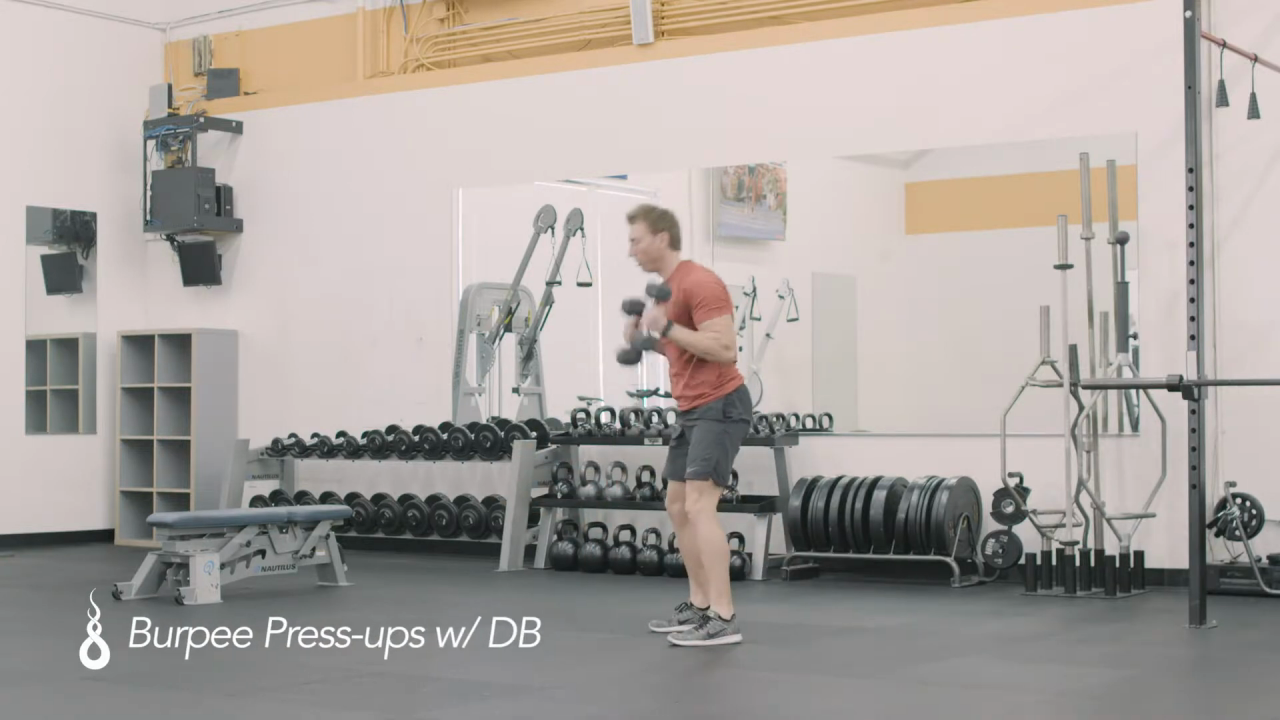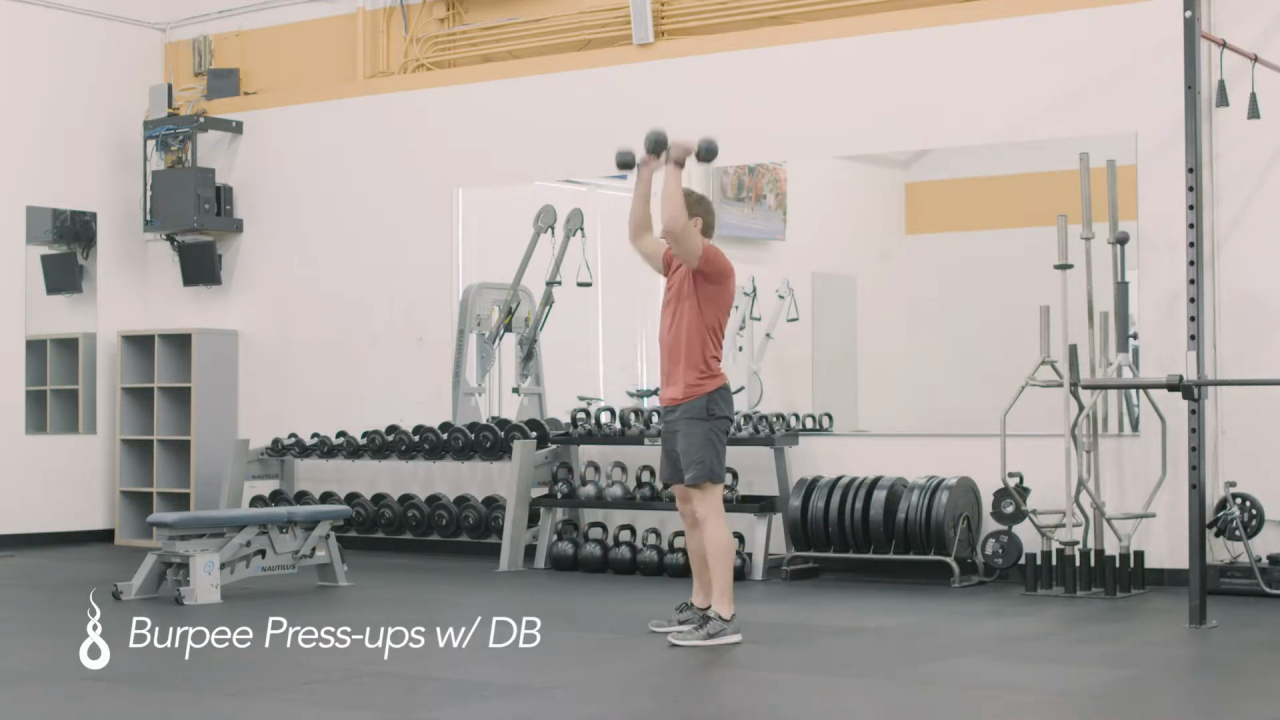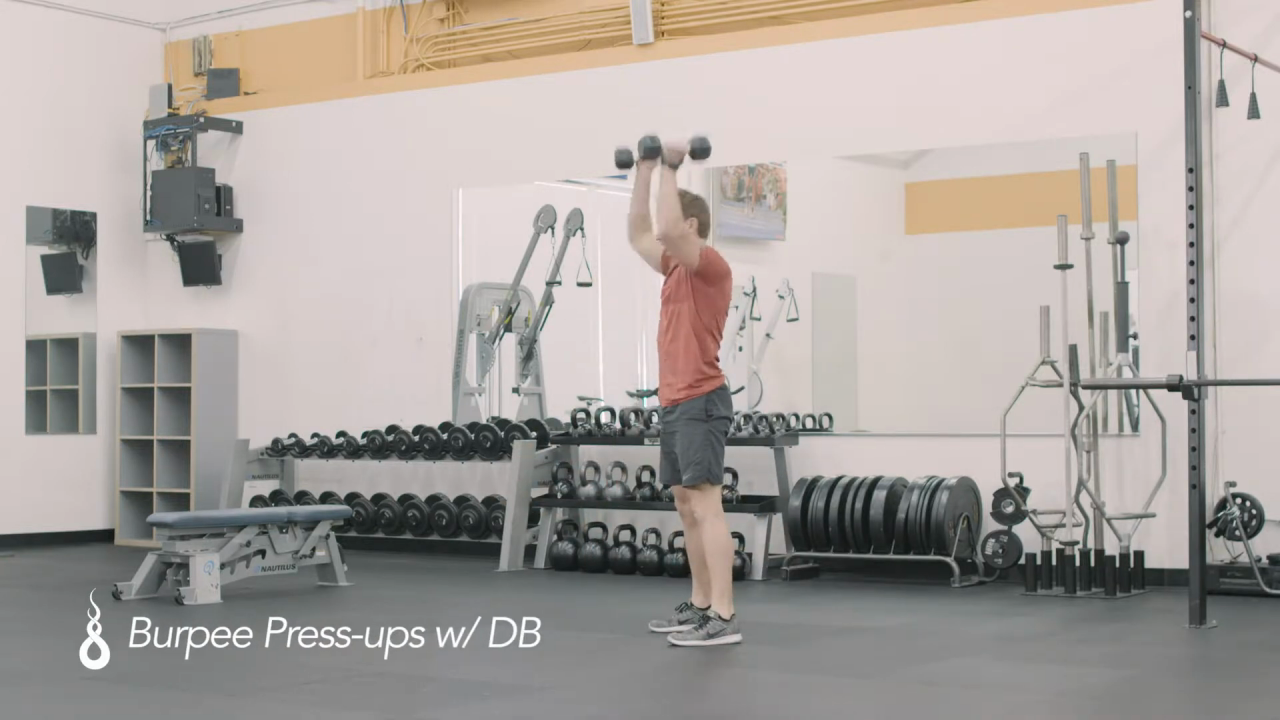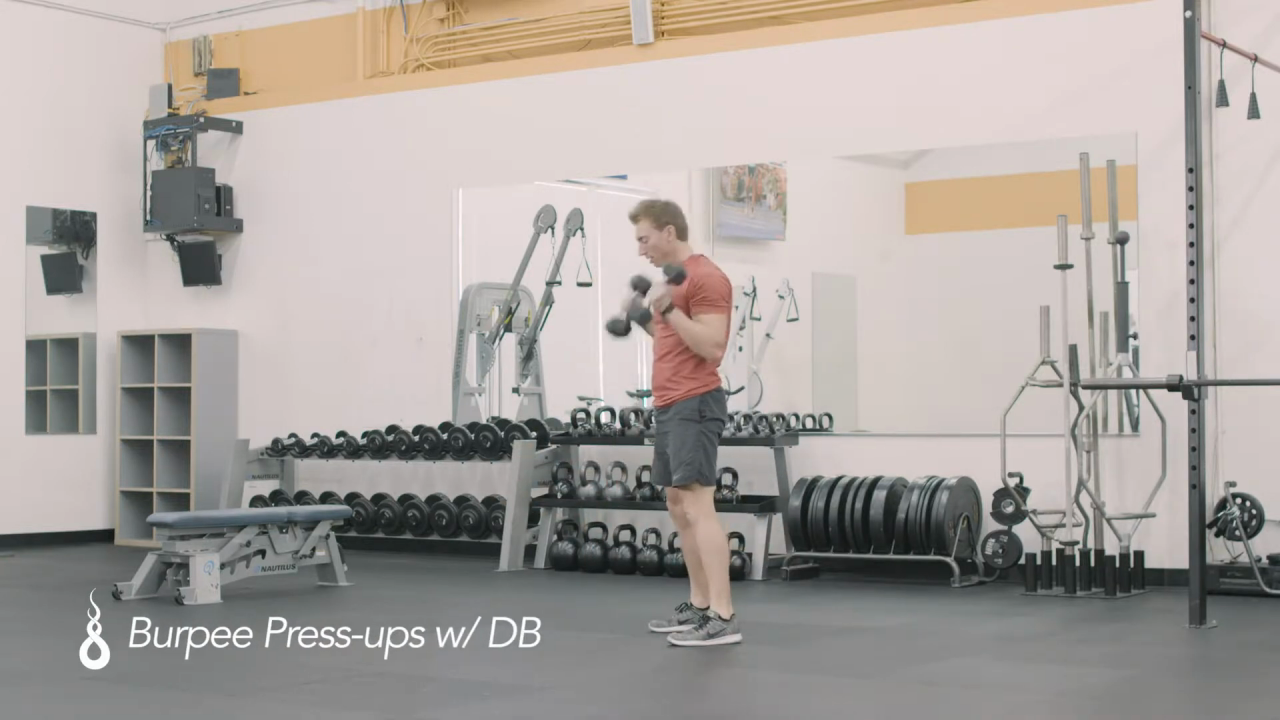
dt=0.4s
person 1, frame 1
left shoulder: (698, 282)
right shoulder: (670, 289)
left elbow: (724, 349)
left wrist: (666, 327)
right wrist: (647, 336)
left hip: (721, 408)
right hip: (694, 412)
left knee: (698, 508)
right knee: (678, 506)
left ankle: (723, 618)
right ankle: (698, 605)
person 1, frame 2
left shoulder: (712, 266)
right shoulder: (682, 268)
left elbow: (673, 224)
right elbow: (638, 235)
left wrist: (674, 168)
right wrist: (645, 173)
left hip: (703, 405)
right hip: (677, 404)
left knee: (706, 507)
right knee: (689, 508)
left ankle: (724, 618)
right ankle: (701, 604)
person 1, frame 3
left shoulder: (710, 265)
right shoulder: (679, 270)
left elbow: (667, 231)
right elbow: (638, 235)
left wrist: (669, 170)
right wrist: (644, 171)
left hip: (701, 406)
right hip: (675, 406)
left knee: (705, 506)
right knee: (686, 506)
left ankle: (723, 618)
right ankle: (700, 605)
person 1, frame 4
left shoulder: (706, 277)
right shoulder: (677, 280)
left elbow: (712, 347)
left wrist: (667, 310)
right wrist: (647, 314)
left hip: (696, 406)
right hip: (670, 407)
left knee: (697, 508)
right knee: (680, 508)
left ankle: (723, 617)
right ankle: (700, 605)
